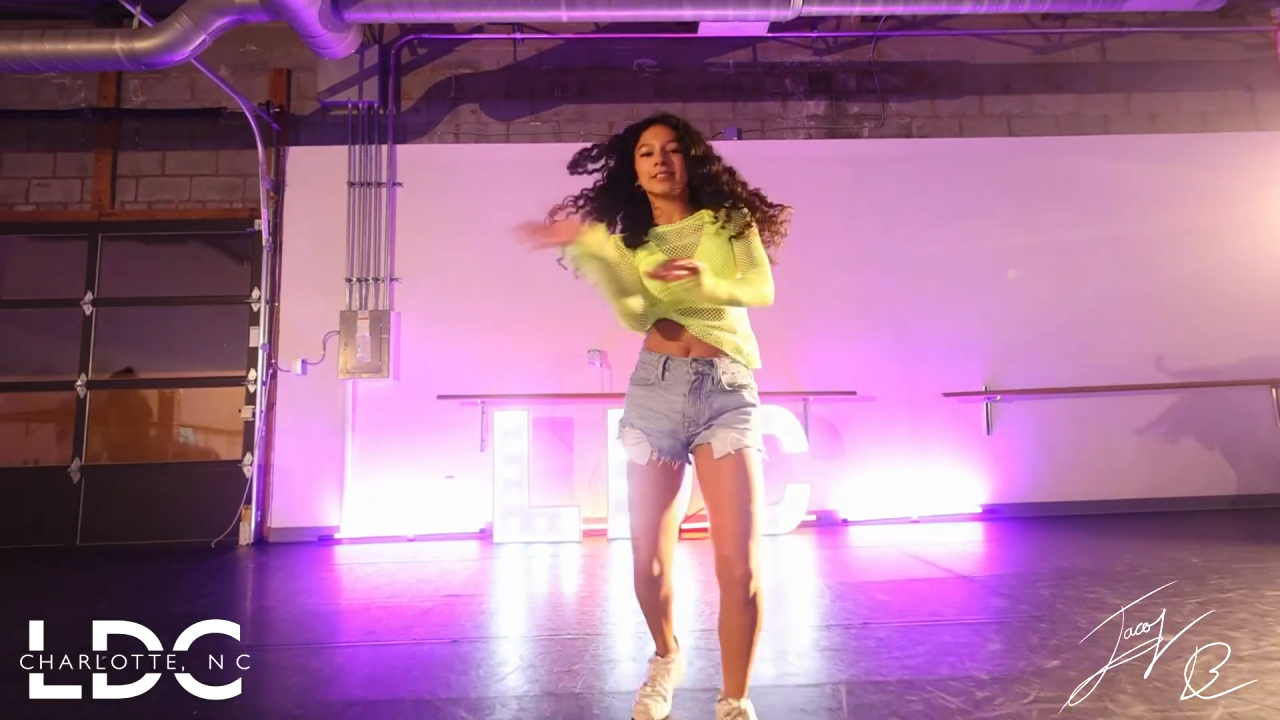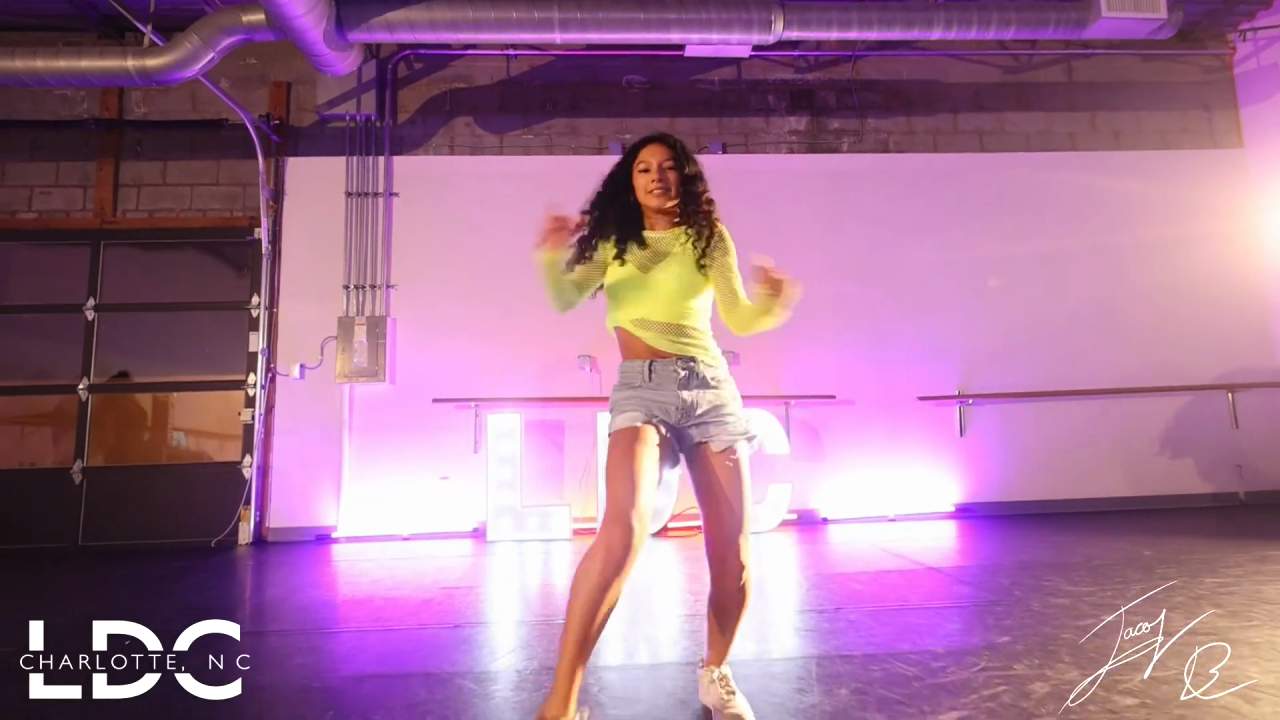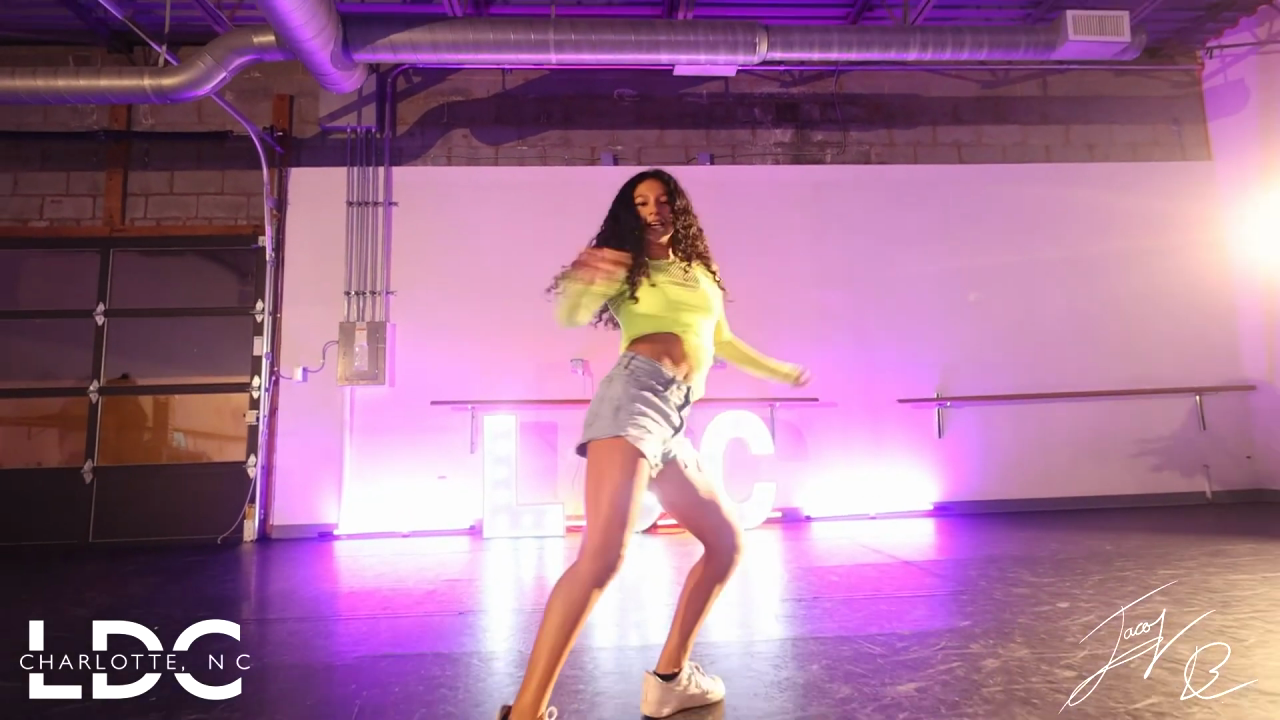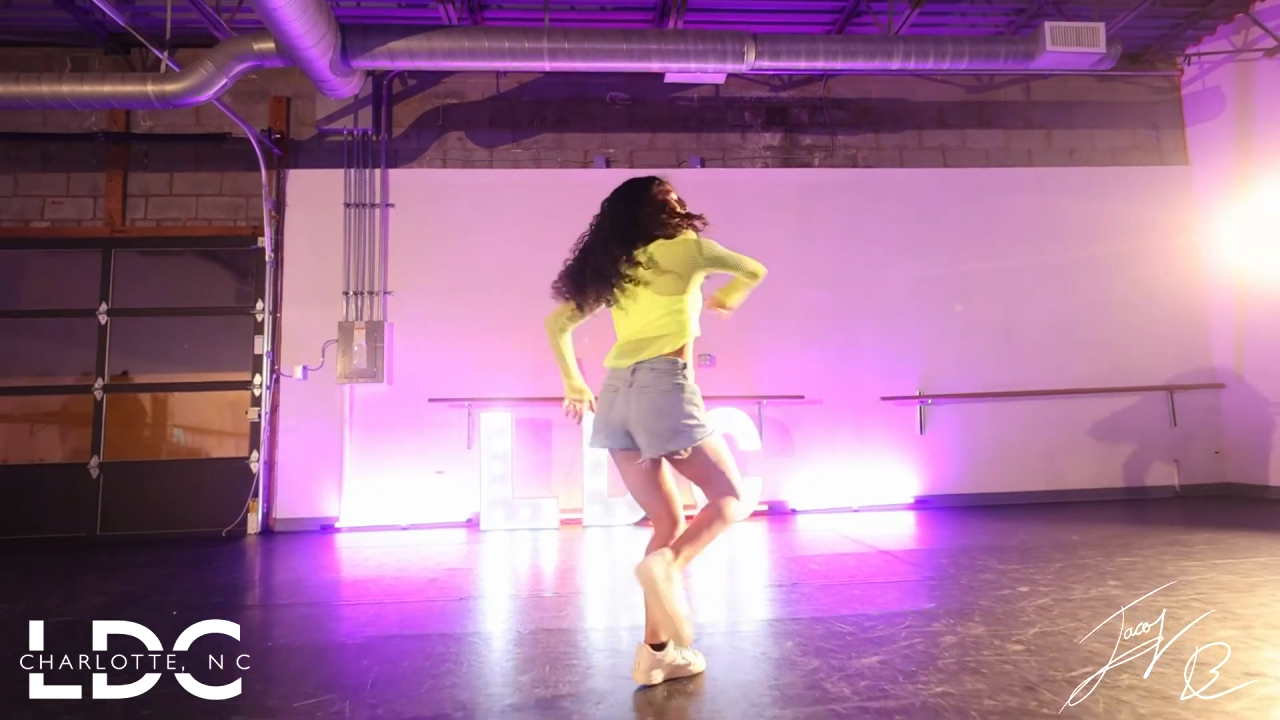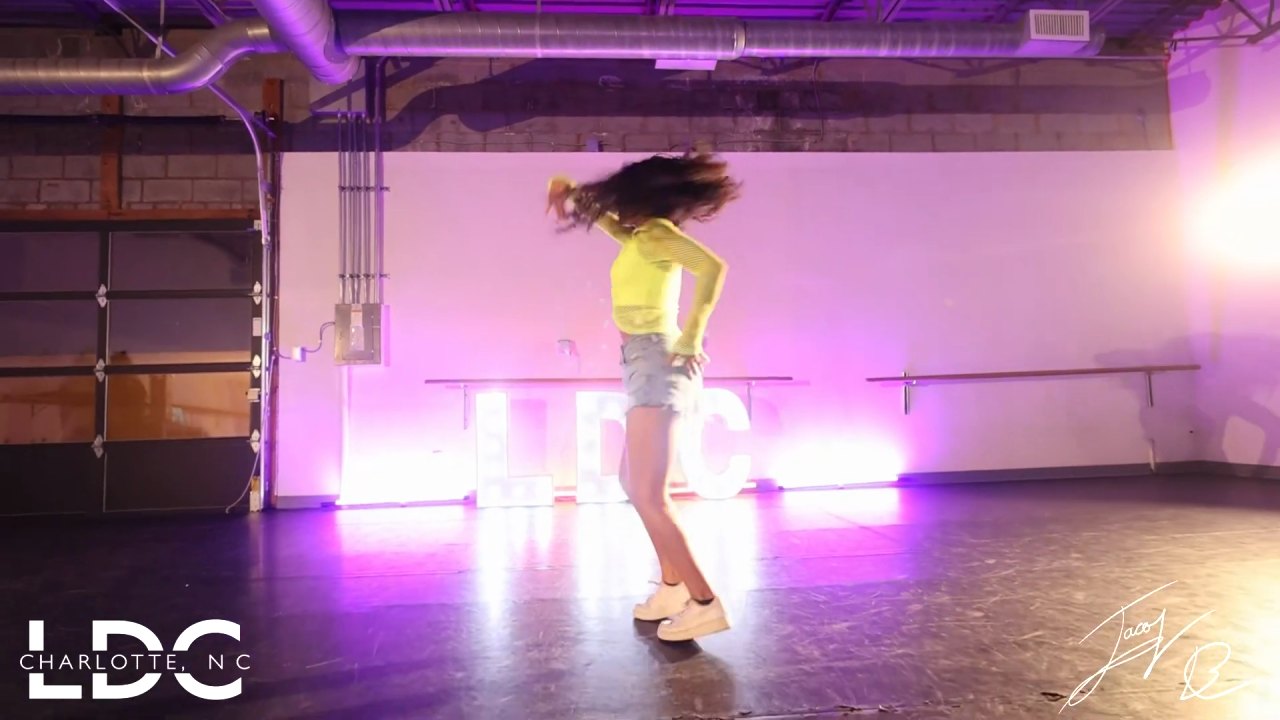
dt=0.2s
person 1, frame 1
left shoulder: (732, 213)
right shoulder: (627, 231)
left elbow: (760, 289)
right elbow: (629, 303)
left wrist: (700, 280)
right wrist: (586, 242)
left hip: (728, 395)
right hip: (655, 395)
left knee: (737, 567)
right knee: (649, 563)
right ankle: (666, 658)
person 1, frame 2
left shoulder: (709, 236)
right shoulder: (614, 242)
left elbow: (743, 320)
right elbow: (563, 298)
left wrist: (775, 304)
right wrist: (554, 252)
left hip: (708, 395)
right hip: (641, 394)
left knee: (731, 558)
right knee: (618, 540)
left ankle: (714, 672)
person 1, frame 3
left shoulder: (701, 272)
right shoulder: (625, 266)
left elbow: (722, 341)
right elbow: (571, 315)
left wrist: (776, 369)
right wrist: (588, 275)
left hip: (667, 425)
right hip: (634, 398)
left knee: (726, 543)
right knee: (602, 556)
person 1, frame 4
left shoulder: (609, 266)
right shoulder: (686, 248)
left elbow: (557, 324)
right elbow: (753, 275)
left wrist: (573, 381)
right wrist: (729, 298)
left hip: (618, 402)
right hip: (669, 393)
left knee: (668, 521)
right knee: (725, 499)
left ankle: (657, 647)
right ankle: (662, 564)
person 1, frame 5
left shoulder: (656, 234)
right shoulder: (634, 233)
left elbow: (715, 269)
left wrist: (690, 340)
left hip: (652, 365)
right hip: (639, 371)
left knee: (644, 491)
right knee: (642, 489)
